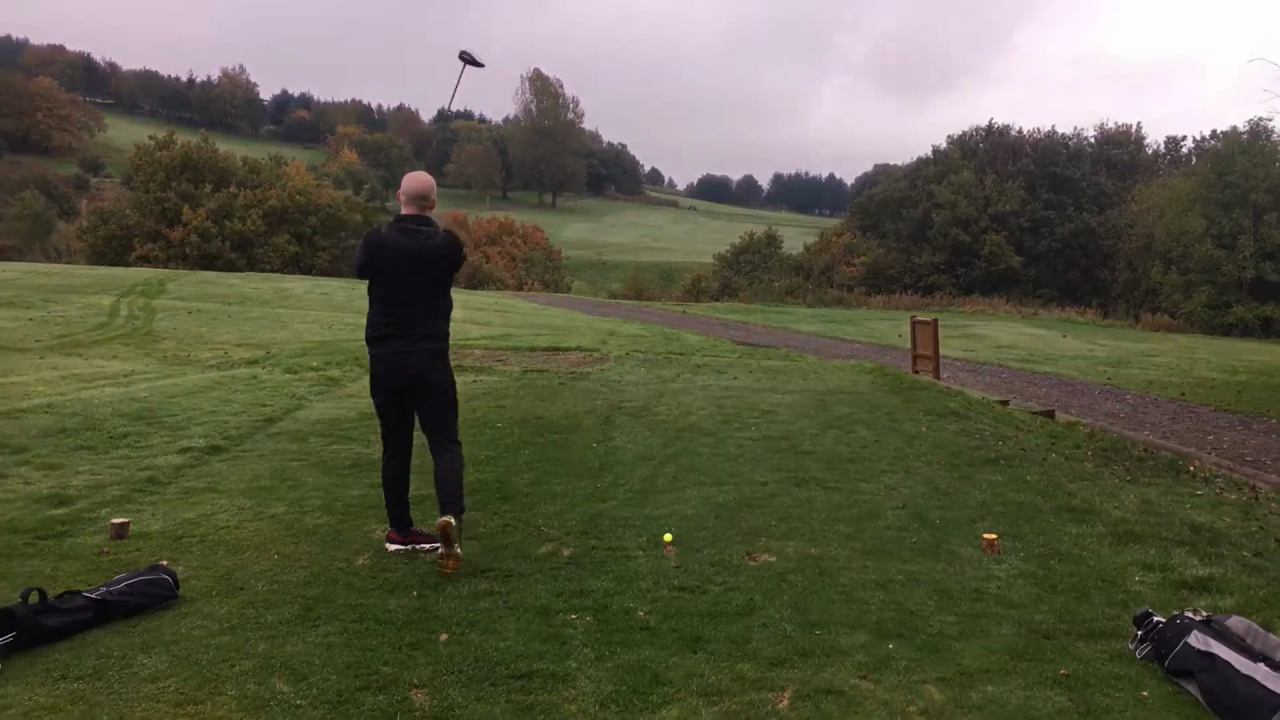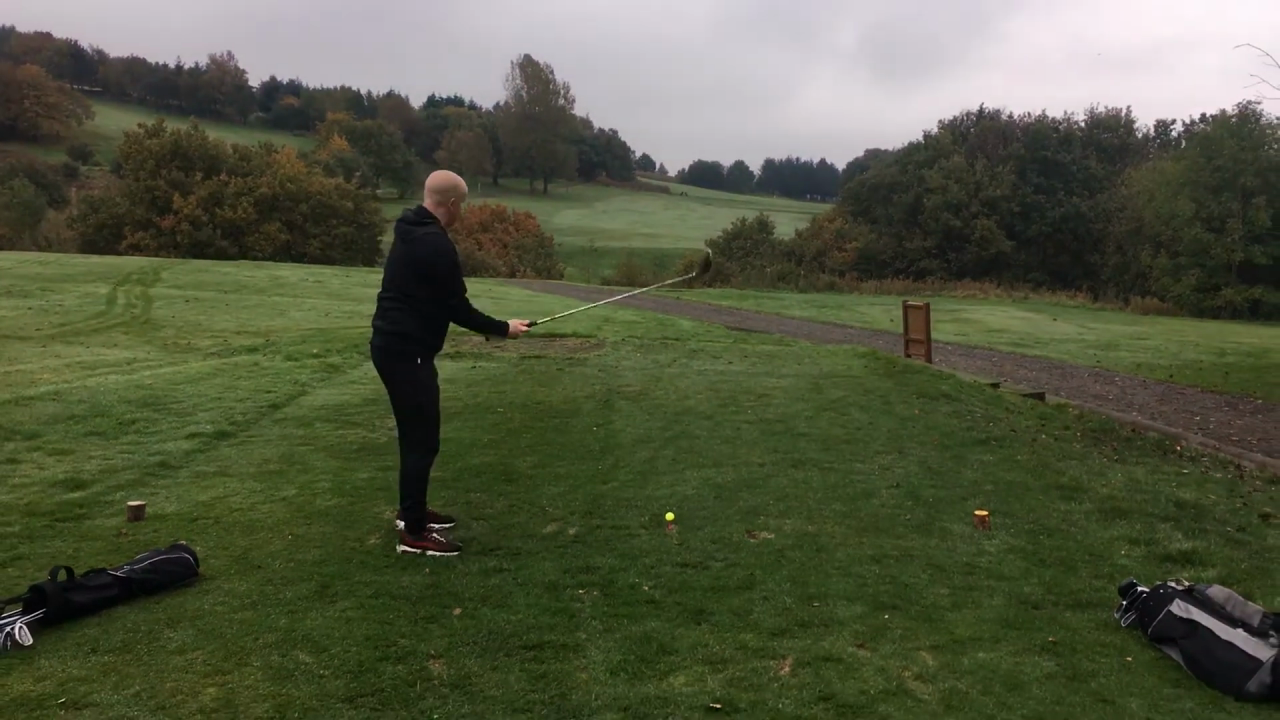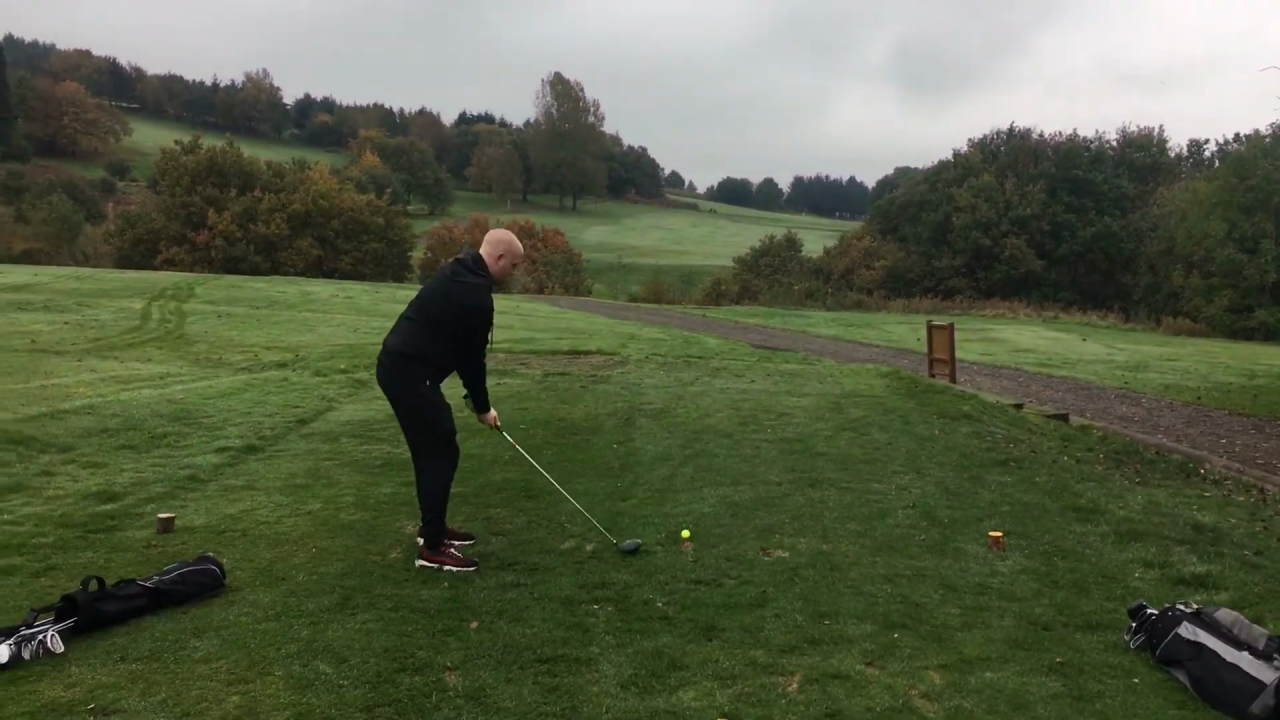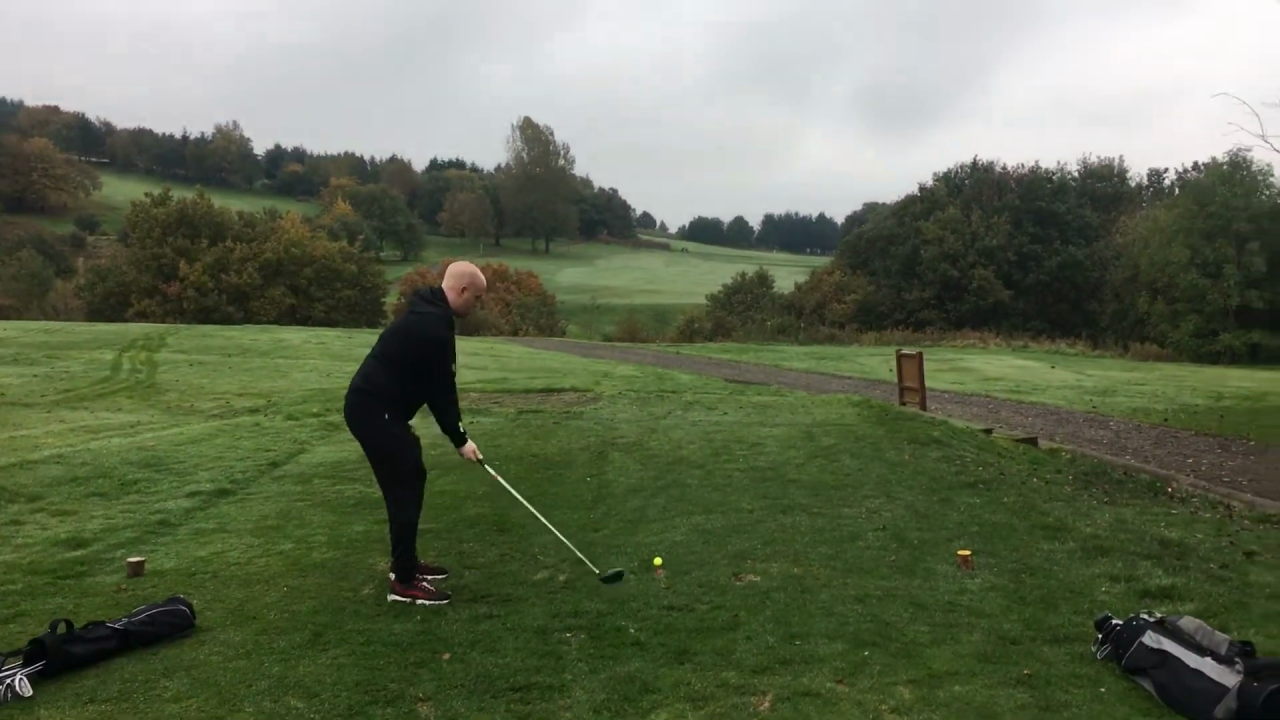
dt=0.7s
person 1, frame 1
left shoulder: (378, 242)
right shoulder: (446, 243)
right wrist: (427, 227)
left hip: (385, 359)
right hip: (429, 358)
left knee: (395, 446)
right knee: (445, 441)
left ankle: (400, 529)
right ankle: (450, 515)
person 1, frame 2
left shoulder: (411, 234)
right shoulder: (435, 245)
right elbow: (456, 308)
left wrist: (491, 328)
right wrist: (504, 329)
left hip: (394, 344)
right hip: (407, 352)
left knee: (417, 433)
right knee: (421, 439)
left ankle: (411, 510)
right ankle: (413, 532)
person 1, frame 3
left shoulder: (458, 274)
right shoulder: (475, 296)
right elbow: (472, 357)
left wrist: (475, 398)
right wrist: (482, 406)
left hip: (399, 364)
right hip: (410, 372)
left knee: (432, 450)
right knee: (441, 453)
left ankle: (432, 527)
right ankle: (432, 546)
person 1, frame 4
left shoulder: (437, 319)
right shoulder: (429, 326)
left elbow: (443, 380)
right elbow: (436, 390)
left wrist: (458, 432)
right wrist: (459, 439)
left hip: (383, 407)
right hip: (373, 410)
left knee: (410, 480)
right knee: (404, 488)
left ankle: (405, 562)
right ankle: (404, 581)
